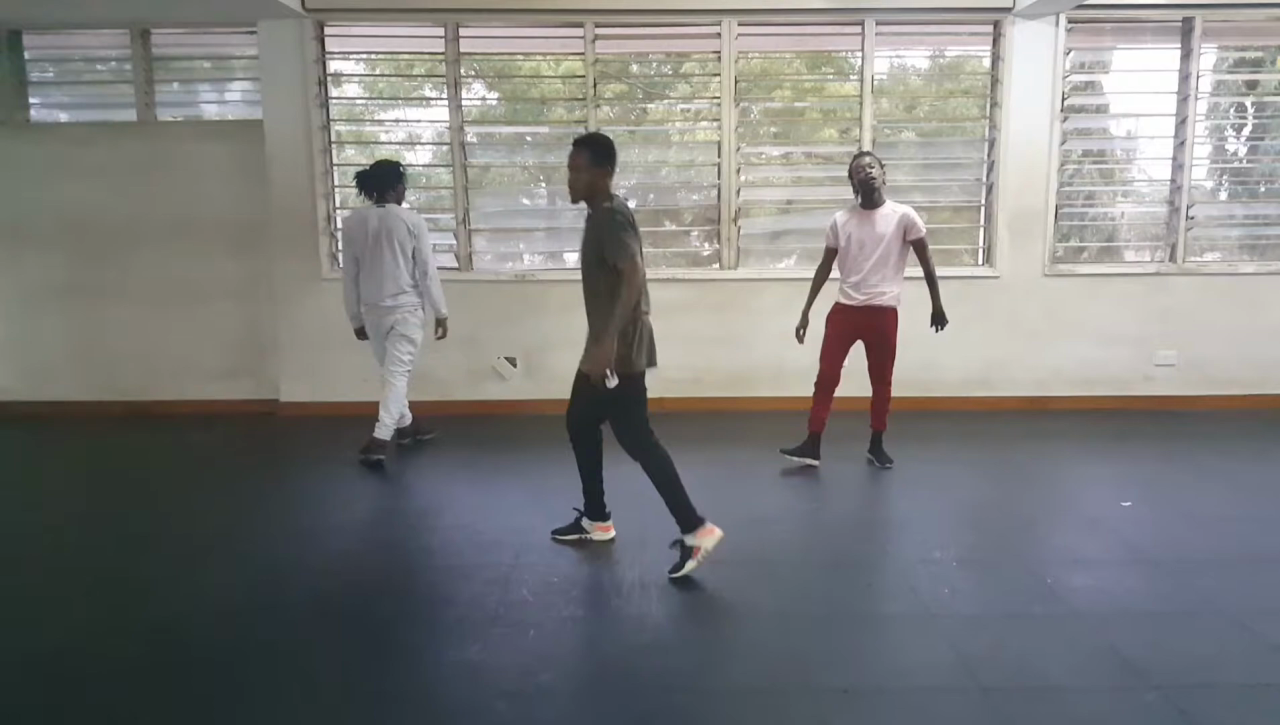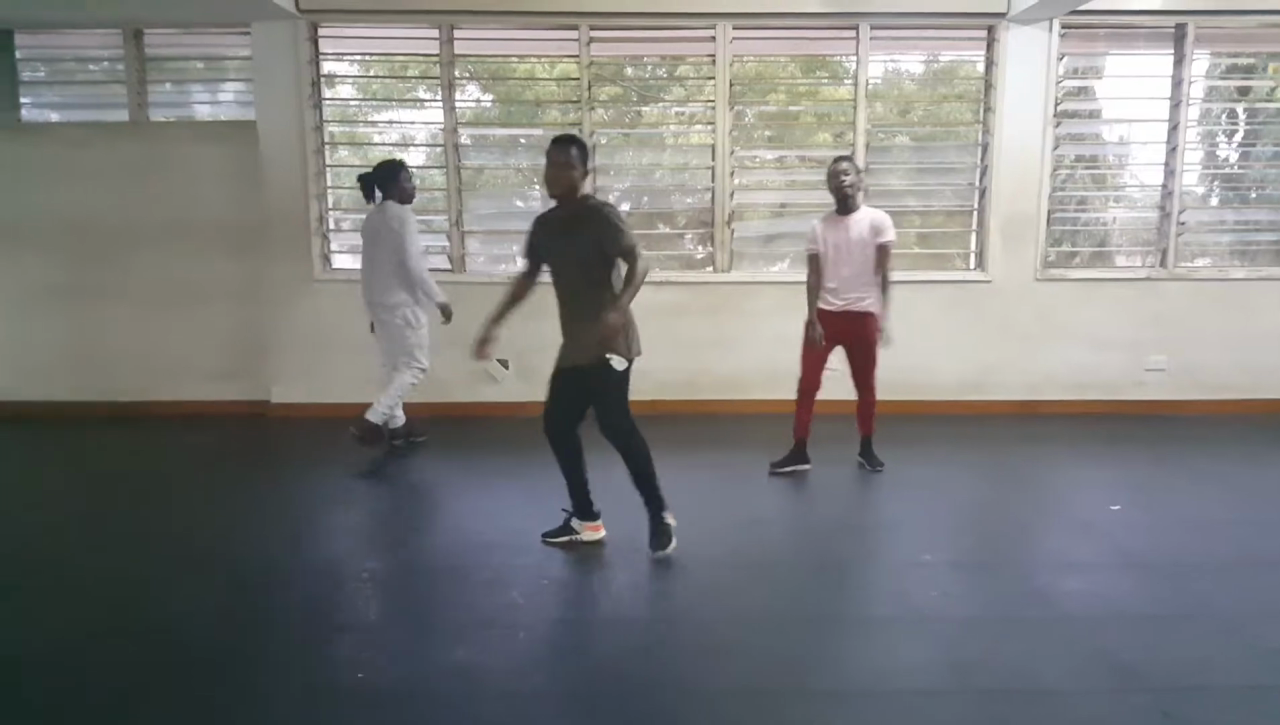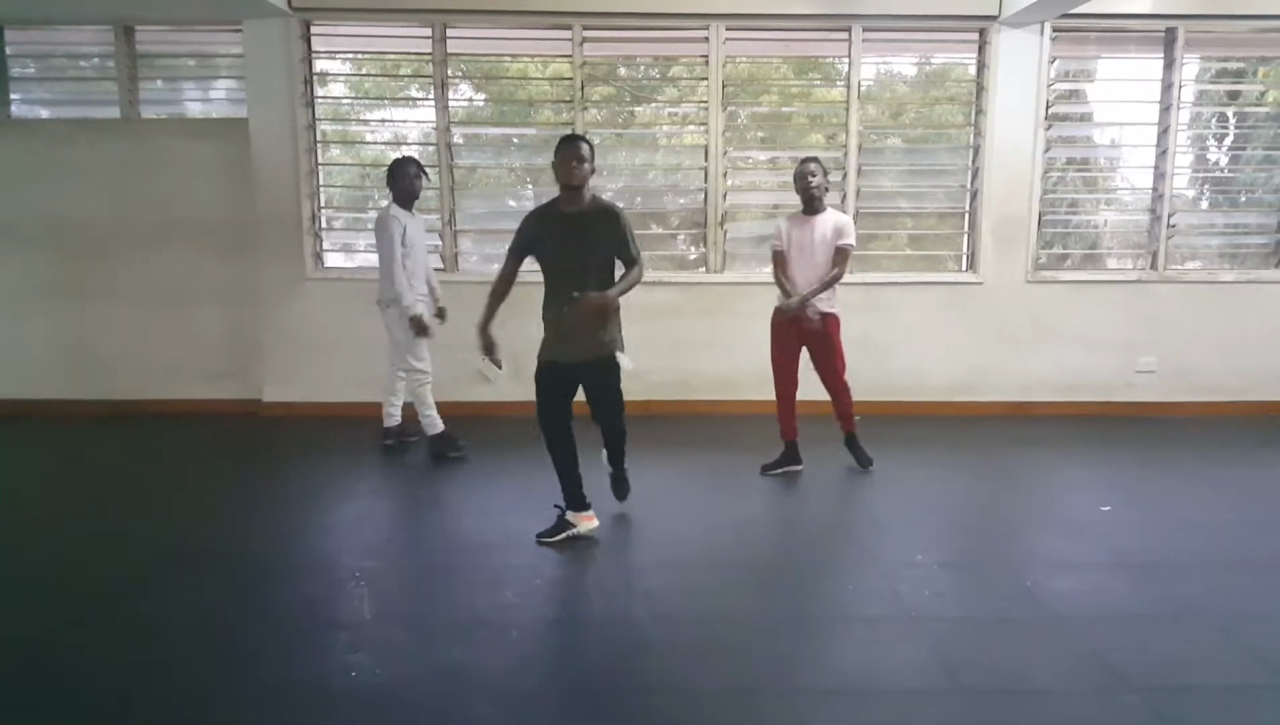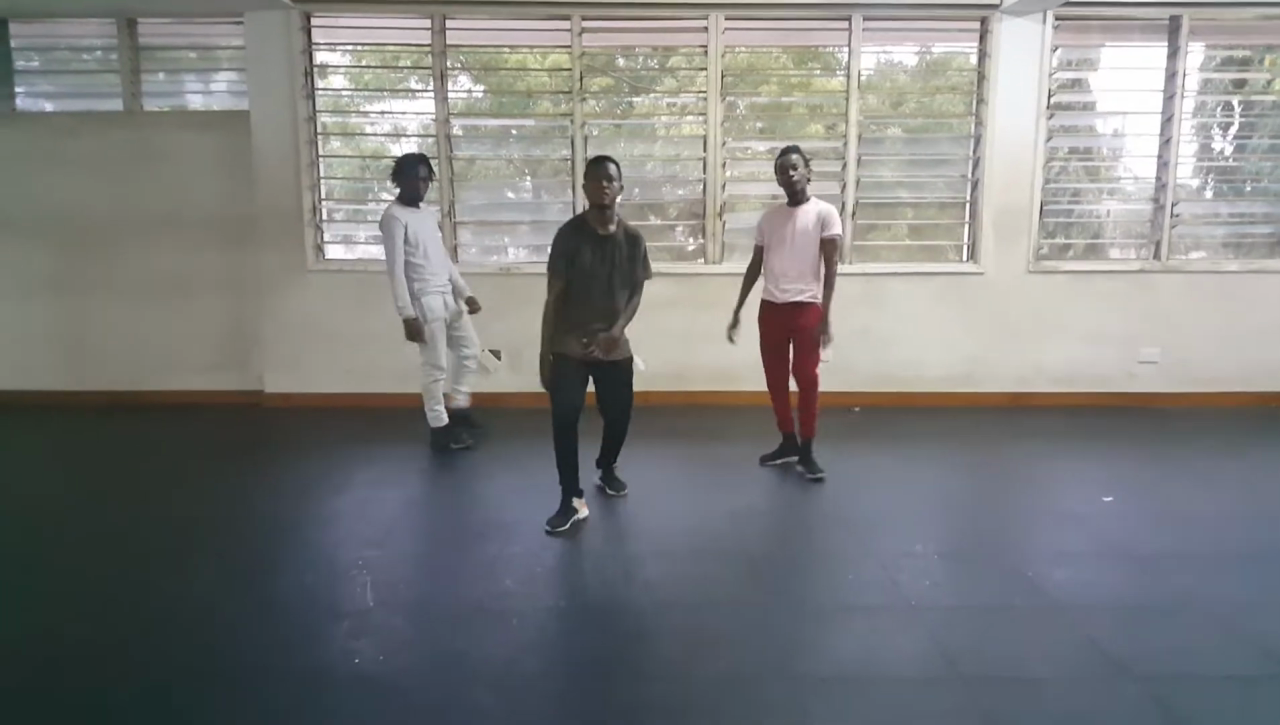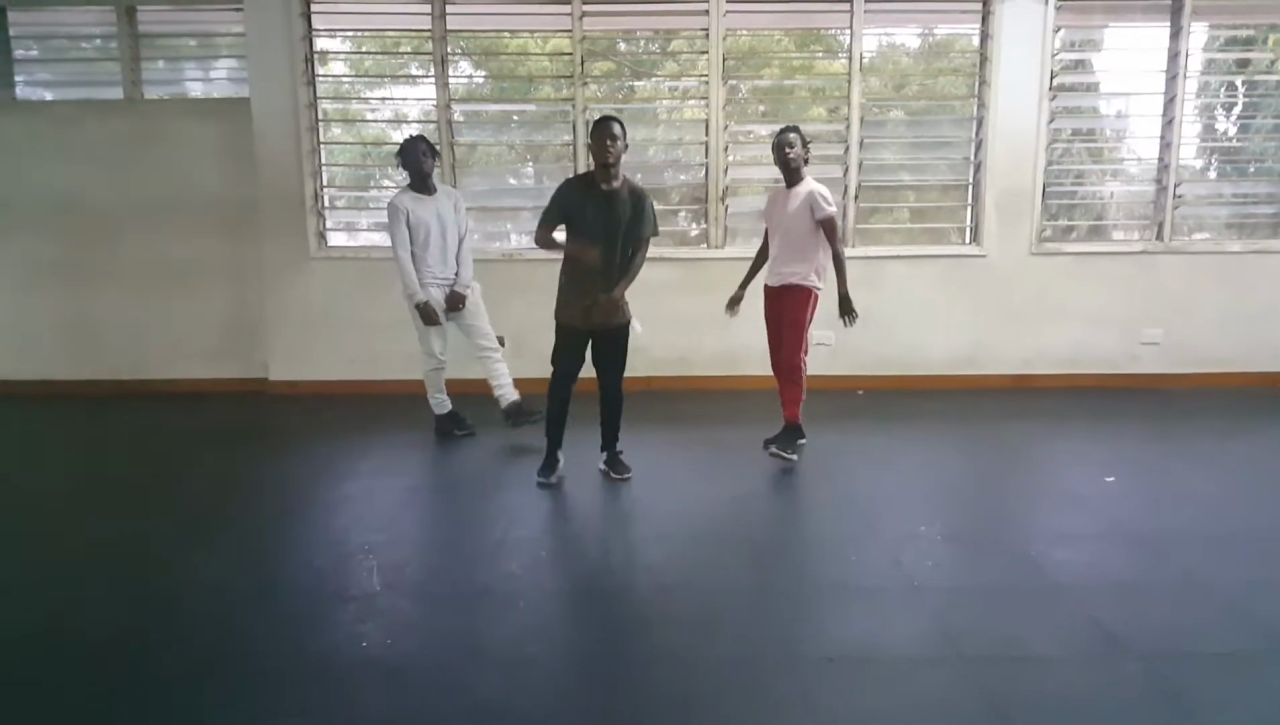
dt=0.3s
person 1, frame 1
left shoulder: (611, 218)
right shoulder: (601, 217)
left elbow: (634, 277)
left wrist: (608, 343)
left hip: (618, 348)
right hip: (606, 345)
left knee: (635, 437)
right knee: (580, 424)
left ankle: (694, 529)
right ankle: (595, 518)
person 1, frame 2
left shoulder: (600, 214)
right shoulder: (545, 224)
left elbow: (638, 262)
right elbow: (526, 279)
left wrist: (619, 311)
right wrist: (492, 323)
left hip: (606, 341)
right hip: (577, 343)
left knee: (616, 423)
right knee: (557, 424)
left ankle: (658, 514)
right ankle: (585, 518)
person 1, frame 3
left shoulder: (609, 216)
right shoulder: (537, 220)
left elbow: (636, 268)
right elbow: (508, 272)
left wrist: (609, 296)
right wrist: (485, 324)
left hip: (599, 335)
right hip: (557, 338)
left knee: (608, 414)
right knee: (552, 420)
left ankle: (618, 469)
right ankle: (577, 510)
person 1, frame 4
left shoulder: (633, 239)
right shoulder: (569, 235)
left elbow: (636, 293)
right elbow: (554, 296)
left wrist: (616, 331)
right wrist: (546, 352)
left hip: (612, 342)
right hip: (569, 342)
left knee: (619, 415)
right knee: (565, 412)
left ankle: (607, 468)
right ankle: (572, 499)
person 1, frame 5
left shoulder: (637, 197)
right shoulder: (571, 189)
left elbow: (640, 250)
right elbow: (541, 237)
left wrist: (618, 292)
right wrist: (570, 247)
left hip: (613, 307)
right hip: (572, 304)
left knee: (611, 382)
right knee: (562, 378)
left ankle: (610, 451)
right ankle: (553, 454)
person 2, frame 1
left shoulder: (904, 216)
right shoulder: (841, 220)
left elbow: (925, 262)
right elbow: (825, 266)
left wrist: (937, 305)
right wrist: (806, 311)
left hip: (883, 311)
right hip: (846, 309)
left knee: (881, 381)
right knee: (826, 375)
left ankle: (876, 445)
right ankle: (812, 445)
person 2, frame 2
left shoulder: (877, 220)
right shoulder: (820, 226)
left elbow: (882, 272)
right elbow: (815, 276)
left wrist: (880, 317)
right wrist: (813, 320)
left hip: (861, 315)
right hip: (824, 314)
left knee: (865, 385)
right knee: (808, 382)
left ankle: (866, 448)
right ankle: (799, 452)
person 2, frame 3
left shoulder: (841, 222)
right shoulder: (785, 225)
left elbow: (838, 270)
right elbow: (779, 272)
left wrist: (805, 300)
right wrist: (795, 302)
left hip: (823, 313)
right hip: (786, 314)
left knee: (836, 382)
right knee: (784, 385)
left ankle: (852, 440)
right ankle: (791, 452)
person 2, frame 4
left shoulder: (825, 212)
right shoulder: (768, 217)
left elbow: (831, 265)
right elbow: (755, 266)
left wrist: (825, 314)
right wrist: (737, 311)
left hip: (806, 306)
right hip: (771, 306)
left knee: (806, 376)
right knee: (775, 379)
left ankle: (807, 450)
right ankle: (788, 443)
person 2, frame 5
left shoulder: (816, 193)
right shoulder: (774, 197)
left elbow: (834, 245)
left wrist: (843, 293)
right wrist: (742, 287)
left hip: (802, 287)
right hip: (772, 287)
left knee: (792, 358)
right knee: (778, 360)
left ankle: (794, 435)
right ankle: (792, 425)
person 3, frame 1
left shoulder: (352, 222)
right shoulder: (413, 221)
left elbow: (350, 275)
right elbow: (427, 272)
left wrist: (356, 319)
right wrist: (440, 313)
left hip: (372, 310)
right hip: (406, 309)
left knee: (390, 369)
right knee: (397, 372)
left ankle: (404, 424)
right ankle: (379, 440)
person 3, frame 2
left shoulder: (371, 220)
right shoulder: (402, 216)
right elbow: (413, 265)
left wrist: (373, 312)
right wrist: (439, 300)
left hip: (379, 304)
right hip: (403, 304)
left knee: (394, 366)
right knee: (414, 366)
left ankle: (396, 426)
right ankle: (372, 421)
person 3, frame 3
left shoulder: (415, 218)
right shoulder: (390, 218)
right elbow: (392, 269)
left wrist: (436, 300)
right wrist: (411, 312)
left hip: (416, 302)
right hip: (402, 305)
left knee: (401, 367)
right knee: (419, 369)
left ankle: (391, 426)
right ankle: (436, 435)
person 3, frame 4
left shoulder: (428, 212)
right shoulder: (393, 217)
right elbow: (396, 269)
left wrist: (465, 293)
right wrist: (407, 315)
left hip: (447, 295)
right hip: (425, 300)
left knee: (469, 351)
right knee: (436, 366)
left ankle: (458, 407)
right ankle: (439, 428)
person 3, frame 5
left shoulder: (453, 197)
right shoulder: (399, 205)
left elbow: (464, 243)
right elbow: (403, 255)
left wrist: (462, 284)
right wrist: (418, 299)
left hip: (461, 288)
right hip: (428, 291)
left knee: (487, 343)
right knee: (435, 357)
left ankle: (511, 404)
right ankle: (443, 416)
